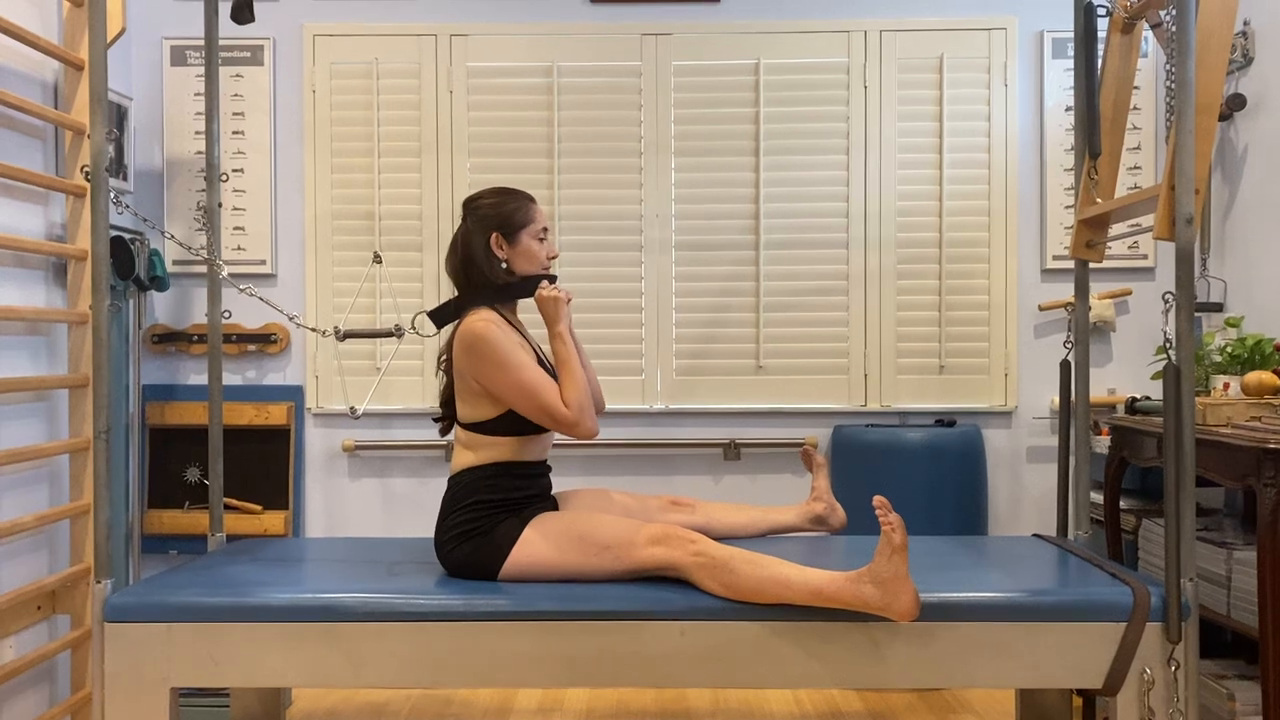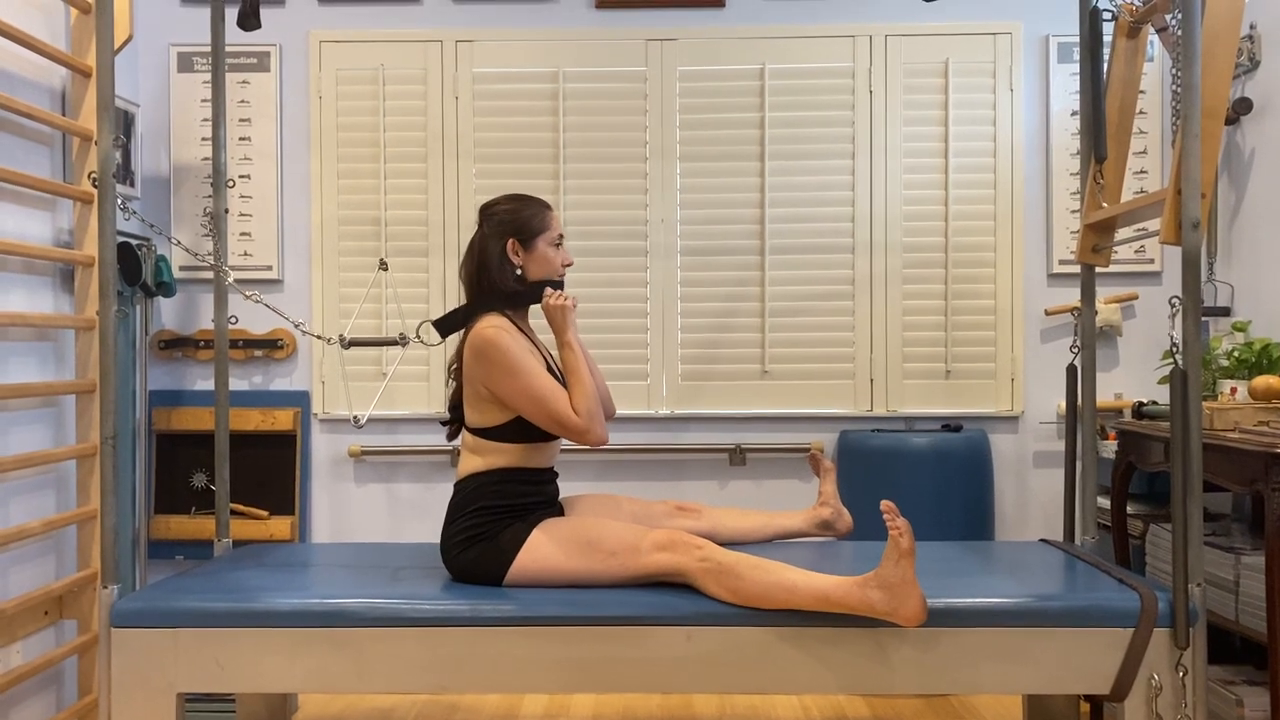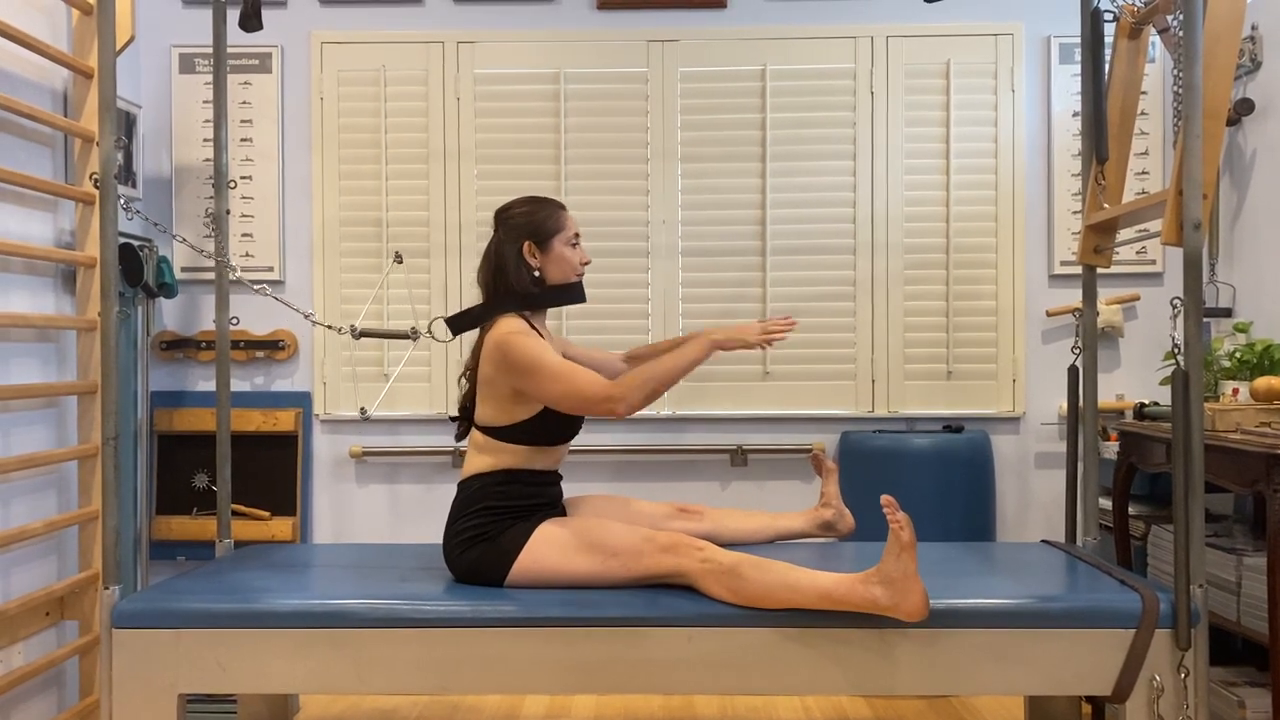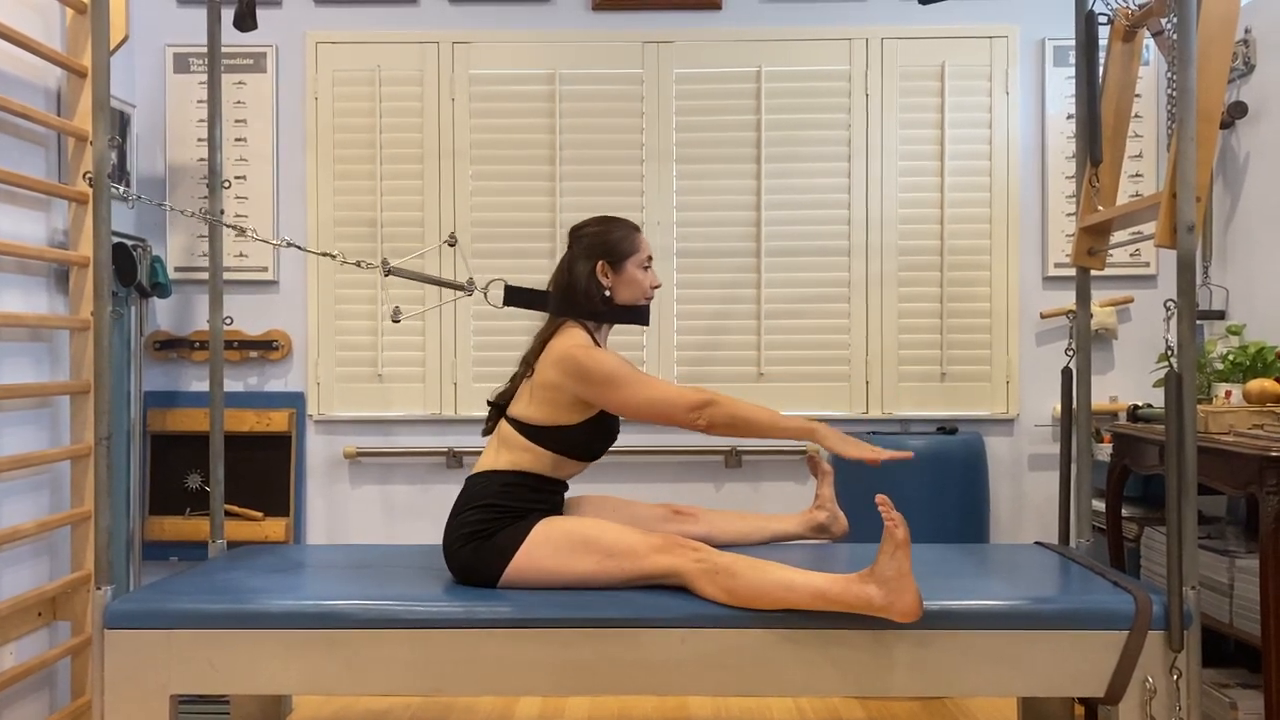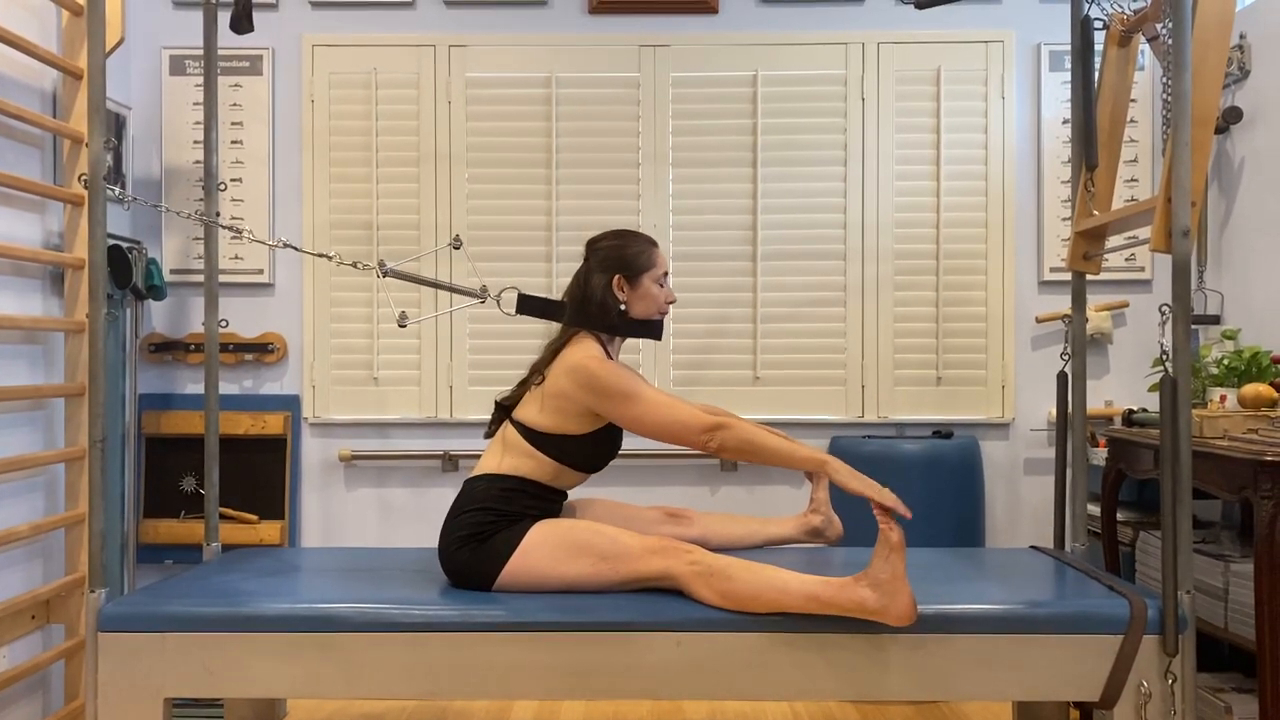
dt=1s
person 1, frame 1
left shoulder: (503, 323)
right shoulder: (482, 331)
left elbow: (593, 405)
right elbow: (580, 422)
left wrist: (564, 327)
right wrist: (557, 329)
left hip: (525, 507)
right hip: (486, 529)
left knee: (674, 510)
right knee: (676, 547)
left ankle: (809, 513)
person 1, frame 2
left shoulder: (514, 329)
right shoulder: (493, 337)
left elbow: (603, 411)
right elbow: (589, 429)
left wrist: (568, 335)
right wrist: (566, 336)
left hip: (531, 514)
right hip: (492, 534)
left knee: (679, 514)
right knee: (682, 552)
left ankle: (817, 517)
person 1, frame 3
left shoulder: (529, 330)
right shoulder: (511, 339)
left elbow: (619, 366)
right elbow: (617, 398)
left wrist: (690, 341)
right wrist: (709, 342)
left hip: (533, 513)
right hip: (493, 535)
left knee: (683, 518)
right knee: (684, 554)
left ankle: (816, 517)
right ankle: (873, 591)
person 1, frame 4
left shoulder: (580, 343)
right shoulder: (577, 355)
left elbow: (687, 404)
right elbow: (700, 412)
left wrist: (797, 426)
right wrist: (816, 432)
left hip: (527, 515)
right hip: (491, 534)
left knee: (678, 519)
right knee: (680, 557)
left ankle: (808, 521)
right ankle: (868, 593)
person 1, frame 5
left shoulder: (592, 354)
right shoulder: (589, 367)
left elbow: (698, 414)
right elbow: (712, 435)
left wrist: (795, 448)
right wrist: (827, 464)
left hip: (524, 519)
right hip: (488, 537)
left knee: (674, 523)
right knee: (676, 560)
left ankle: (805, 524)
